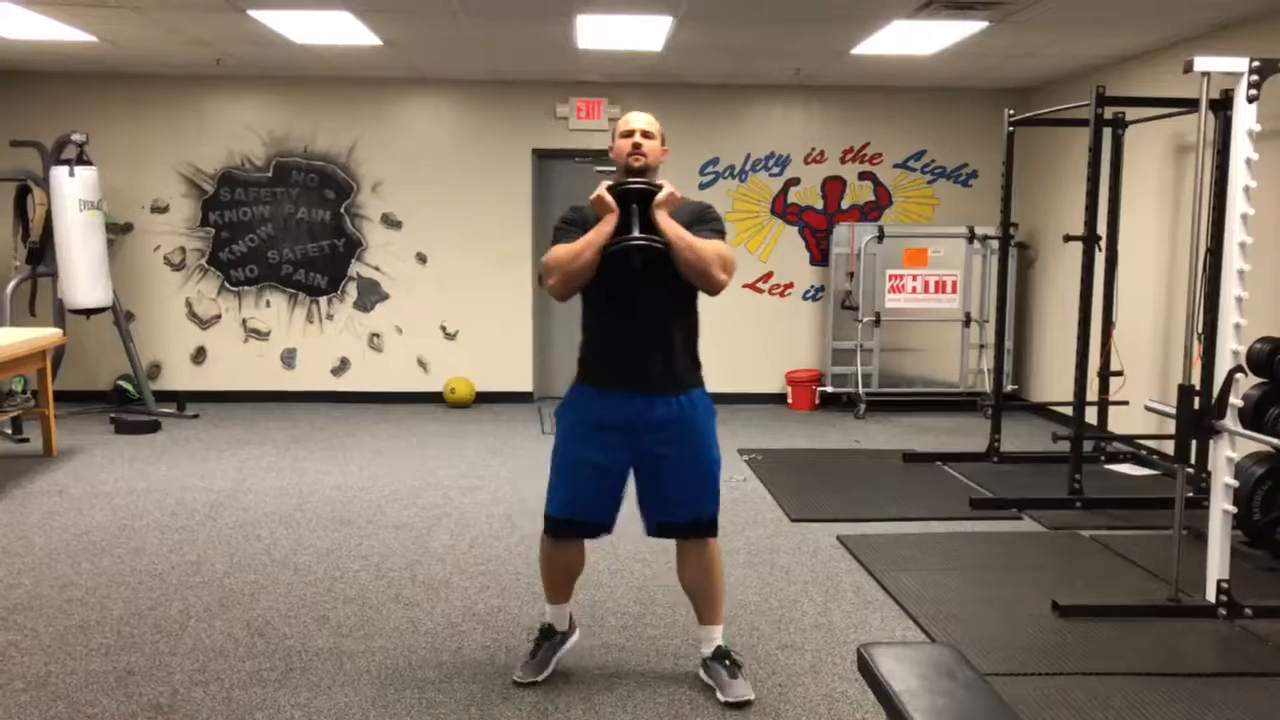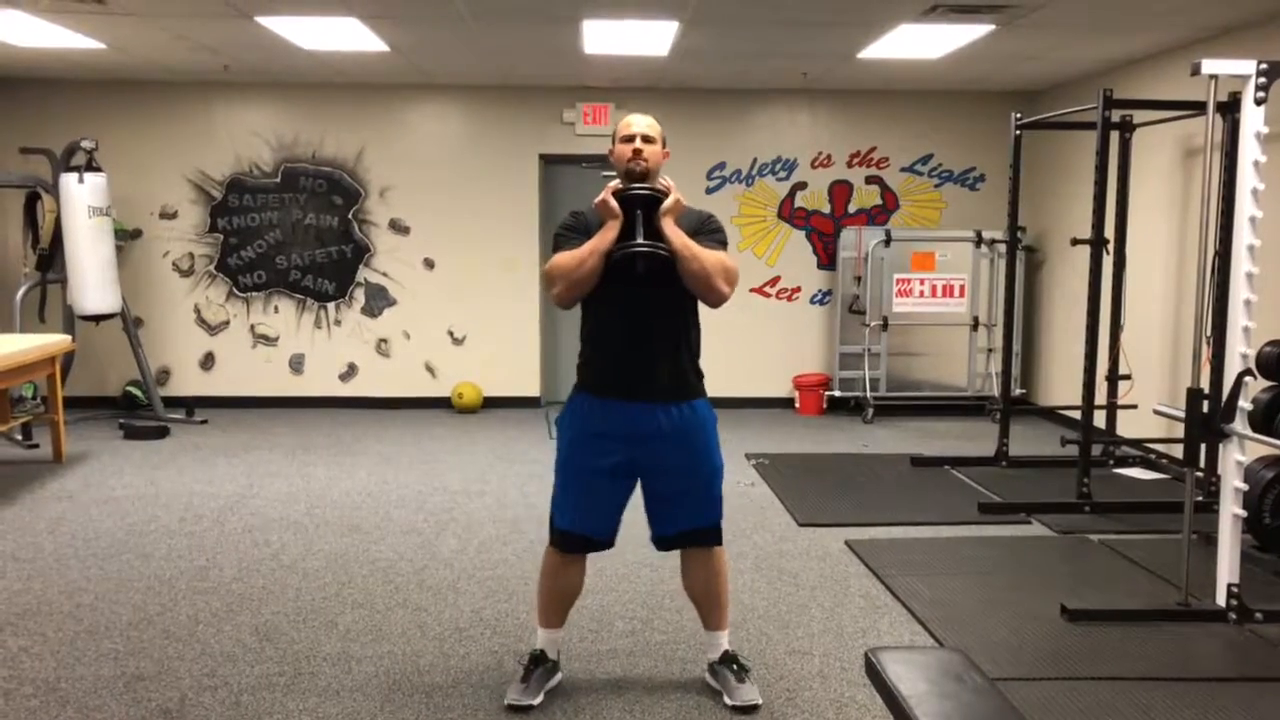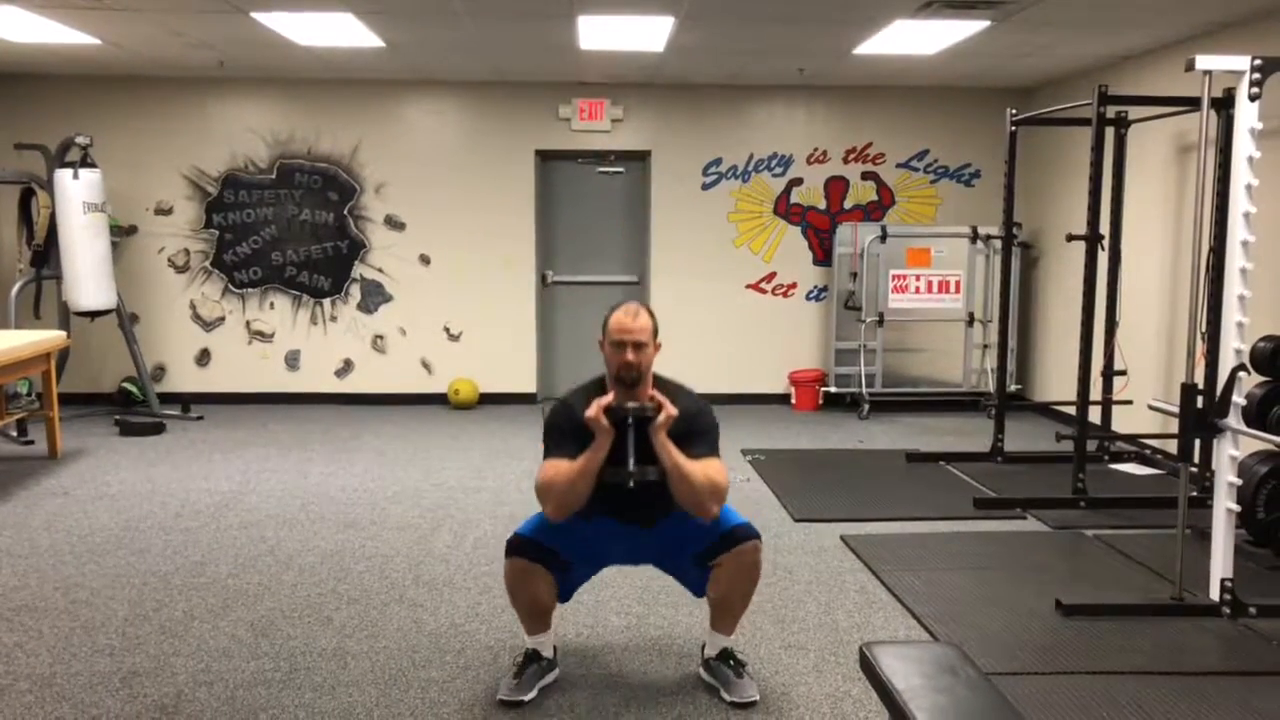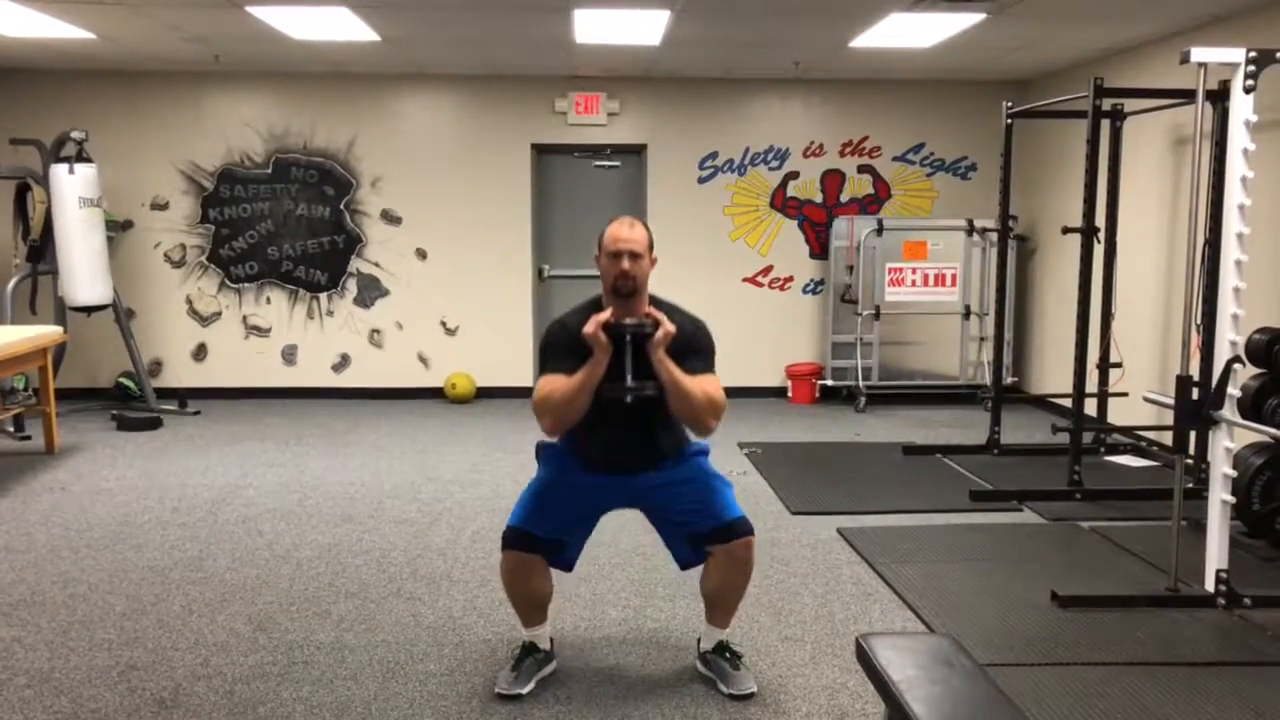
dt=1s
person 1, frame 1
left shoulder: (695, 214)
right shoulder: (582, 216)
left elbow: (715, 276)
right elbow: (558, 282)
left wrist: (662, 217)
right wrist: (609, 220)
left hip: (677, 399)
right hip: (597, 398)
left knee: (697, 528)
right knee: (565, 523)
left ankle: (713, 652)
right ankle: (558, 626)
person 1, frame 2
left shoulder: (697, 222)
right shoulder: (582, 222)
left elbow: (718, 289)
right elbow: (562, 289)
left wrist: (668, 224)
right wrist: (612, 225)
left hip: (680, 408)
right hip: (597, 408)
left knee: (700, 535)
right knee: (570, 538)
left ankle: (720, 657)
right ankle: (545, 657)
person 1, frame 3
left shoulder: (689, 410)
right shoulder: (572, 411)
left elbow: (708, 506)
right elbow: (555, 506)
left wrist: (661, 439)
right wrist: (601, 441)
left hip: (669, 521)
right hip: (592, 522)
left knee: (744, 544)
right knee: (522, 552)
left ankle: (717, 653)
right ankle: (541, 653)
person 1, frame 4
left shoulder: (685, 330)
right shoulder: (568, 331)
left elbow: (707, 420)
right elbow: (551, 422)
left wrist: (659, 356)
right wrist: (599, 357)
left hip: (668, 464)
right hip: (582, 465)
left knee: (736, 541)
right knee: (519, 547)
left ankle: (713, 646)
right ankle: (537, 646)
